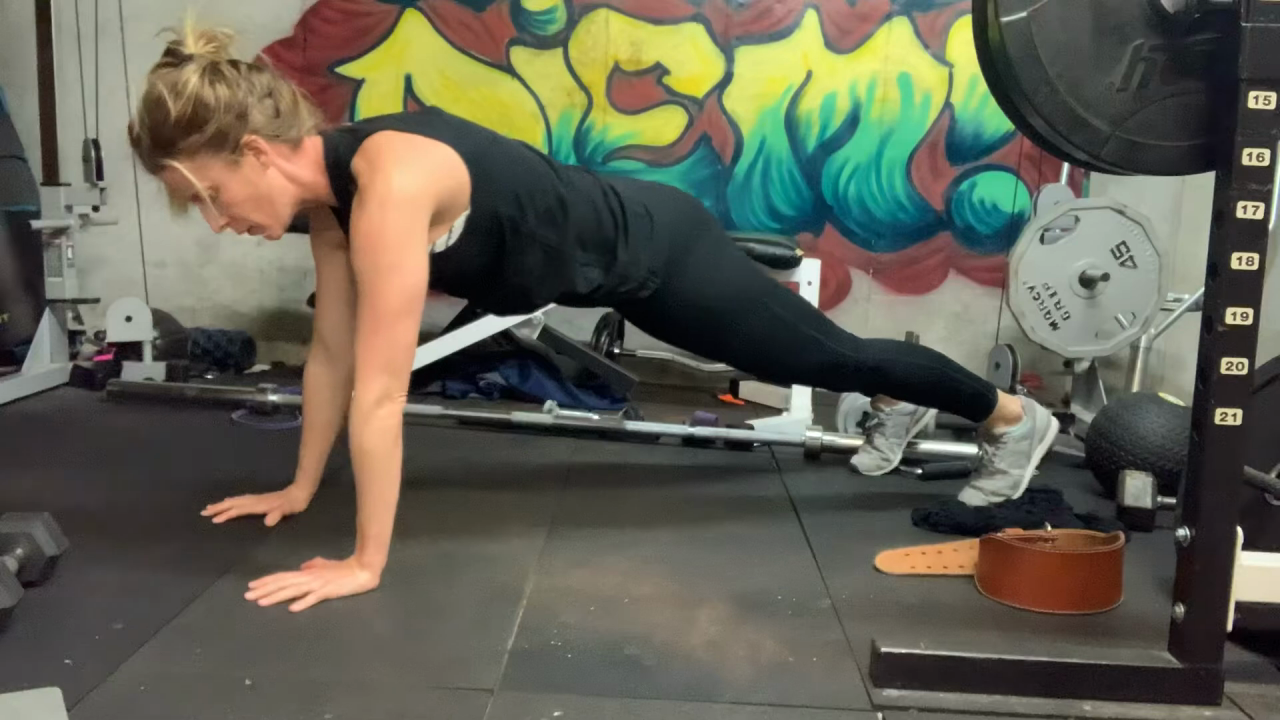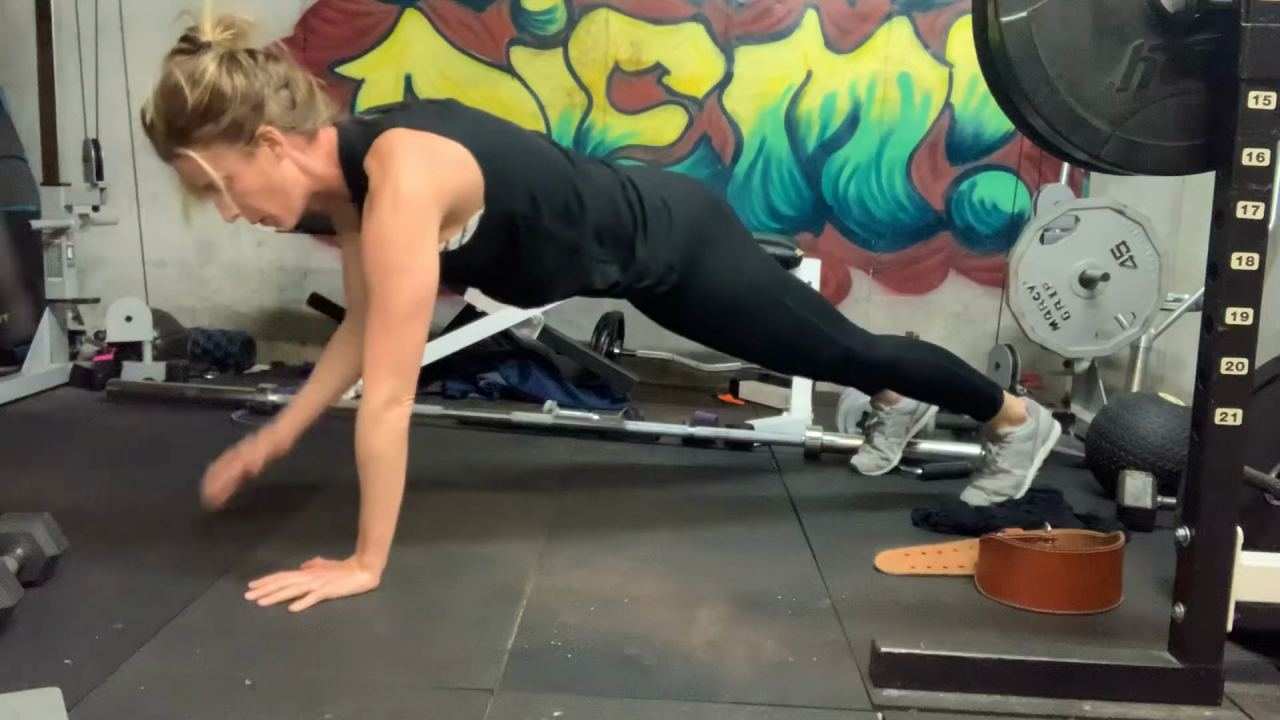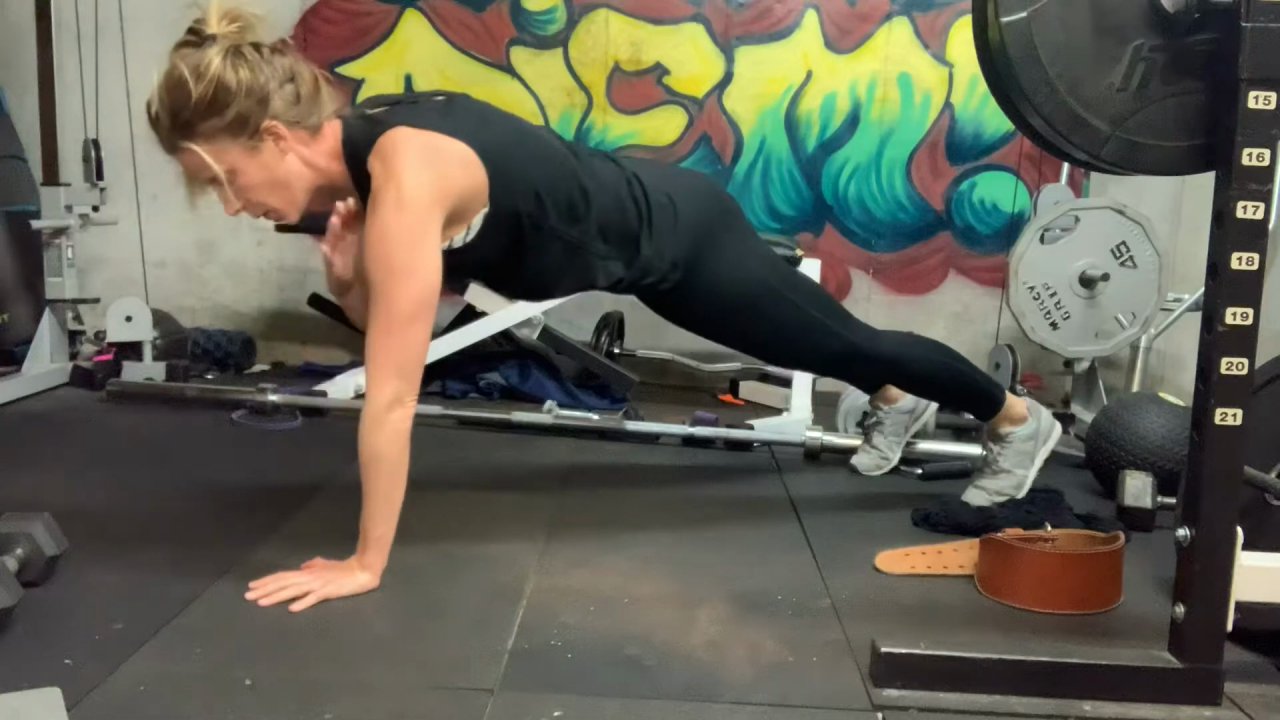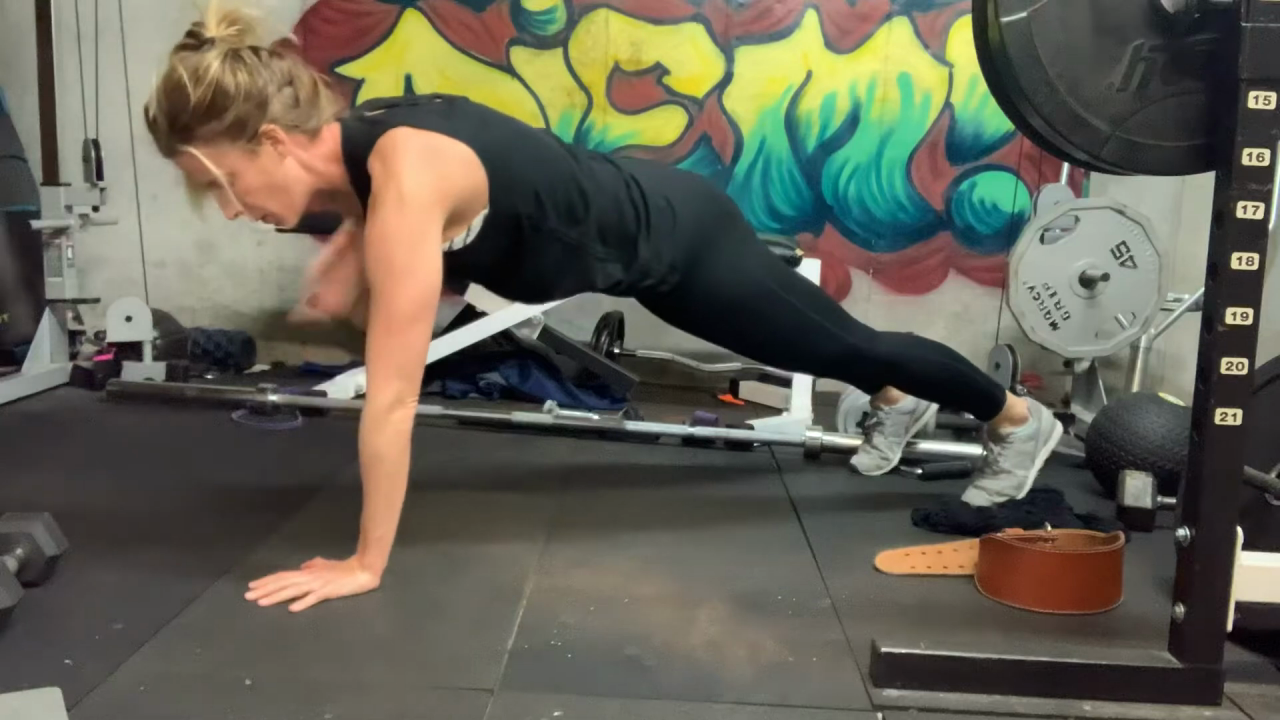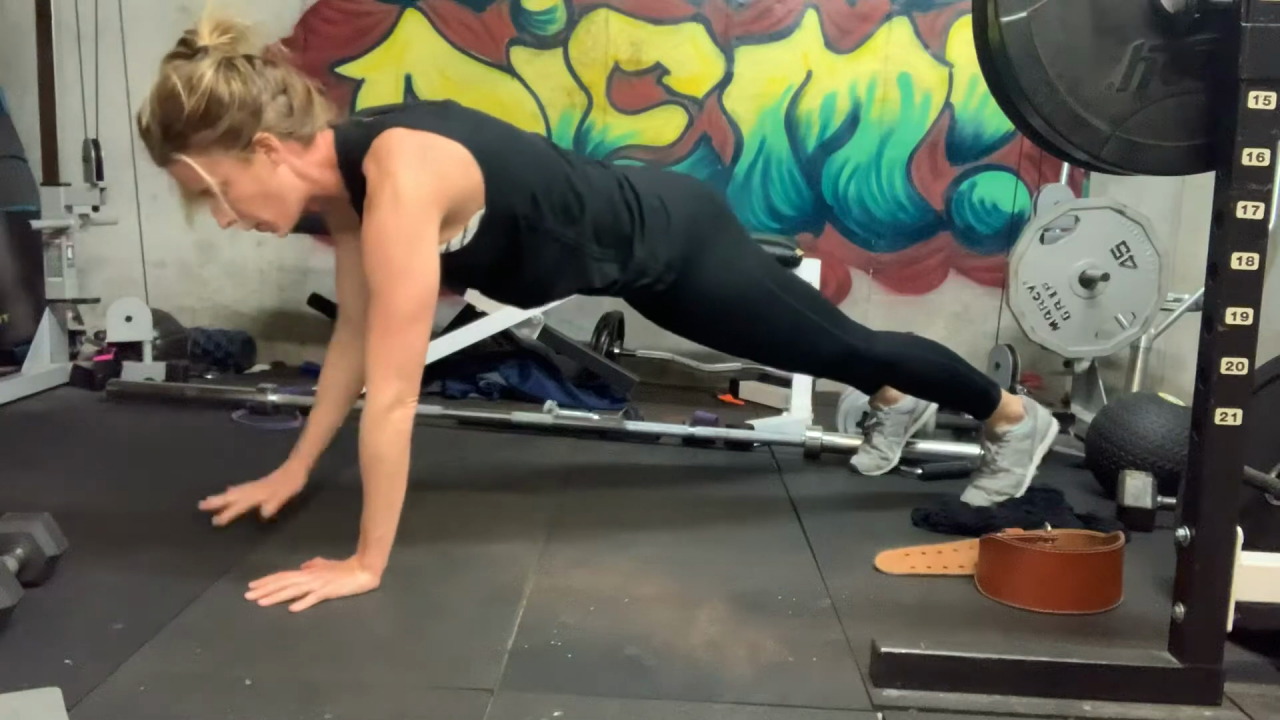
dt=0.2s
person 1, frame 1
left shoulder: (389, 179)
right shoulder: (330, 186)
left elbow: (380, 393)
right elbow: (333, 351)
left wrist: (365, 563)
right wrist: (300, 489)
left hip: (656, 251)
right hip: (617, 251)
left knee: (823, 356)
right knee: (808, 357)
left ankle: (1014, 419)
right ankle: (898, 405)
person 1, frame 2
left shoulder: (399, 177)
right shoulder: (343, 170)
left elbow: (389, 393)
right elbow: (365, 330)
left wrist: (364, 564)
right wrist: (284, 430)
left hip: (673, 242)
right hip: (632, 236)
left knee: (838, 349)
right knee: (817, 350)
left ankle: (1017, 419)
right ankle: (898, 405)
person 1, frame 3
left shoulder: (406, 172)
right shoulder: (353, 149)
left elbow: (392, 392)
right elbow: (393, 314)
left wrist: (366, 564)
right wrist: (348, 275)
left hip: (678, 235)
right hip: (636, 220)
left knee: (839, 344)
right knee: (821, 346)
left ankle: (1019, 422)
right ankle: (896, 403)
person 1, frame 4
left shoulder: (404, 172)
right shoulder: (351, 151)
left elbow: (393, 394)
right elbow: (390, 312)
left wrist: (366, 564)
right wrist: (347, 289)
left hip: (675, 235)
right hip: (634, 218)
left knee: (834, 345)
right knee: (820, 346)
left ankle: (1019, 420)
right ankle: (896, 404)
person 1, frame 5
left shoulder: (398, 175)
right shoulder: (340, 167)
left elbow: (392, 393)
right elbow: (361, 332)
left wrist: (366, 563)
right wrist: (295, 466)
left hip: (670, 239)
right hip: (627, 233)
left knee: (833, 343)
right knee: (812, 347)
left ankle: (1016, 419)
right ankle: (896, 403)
